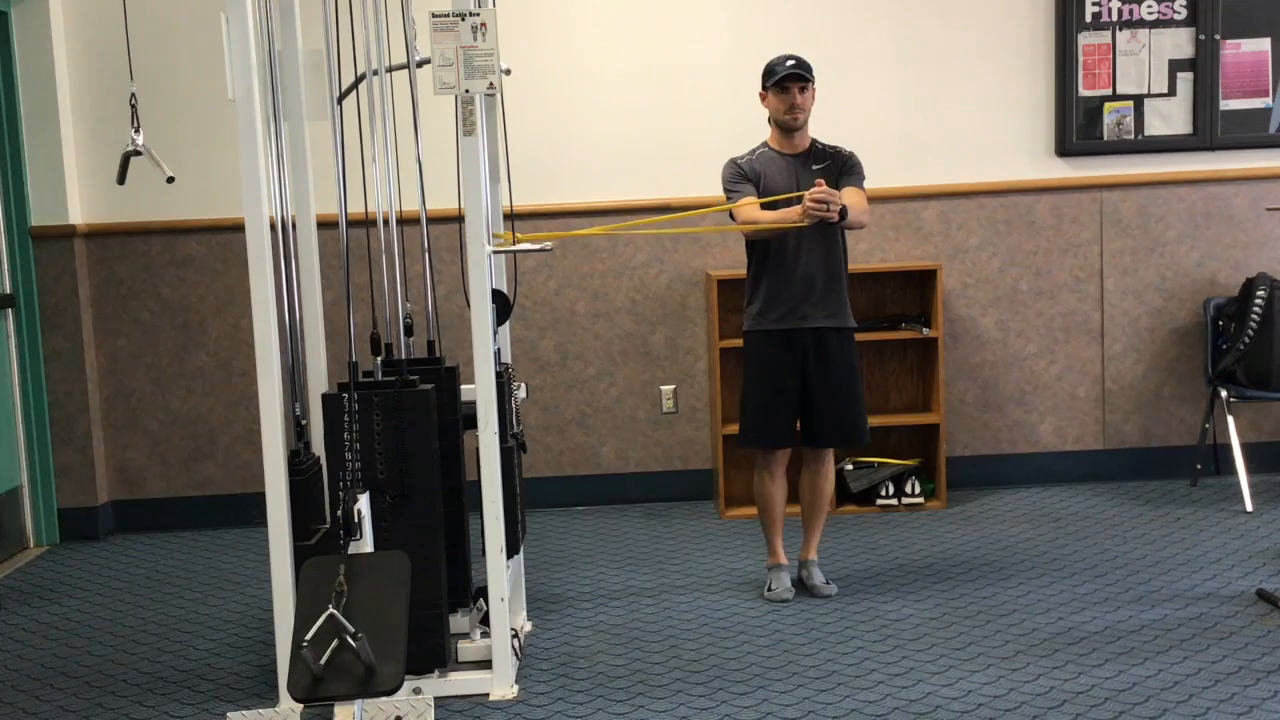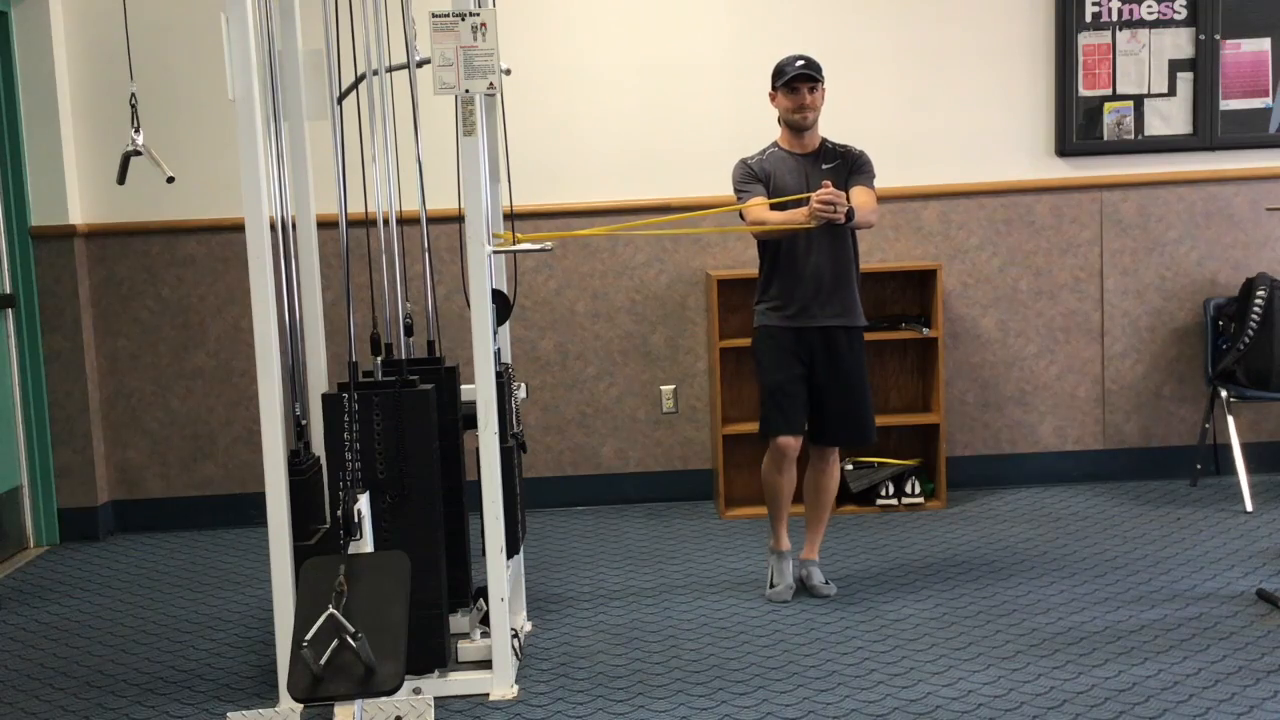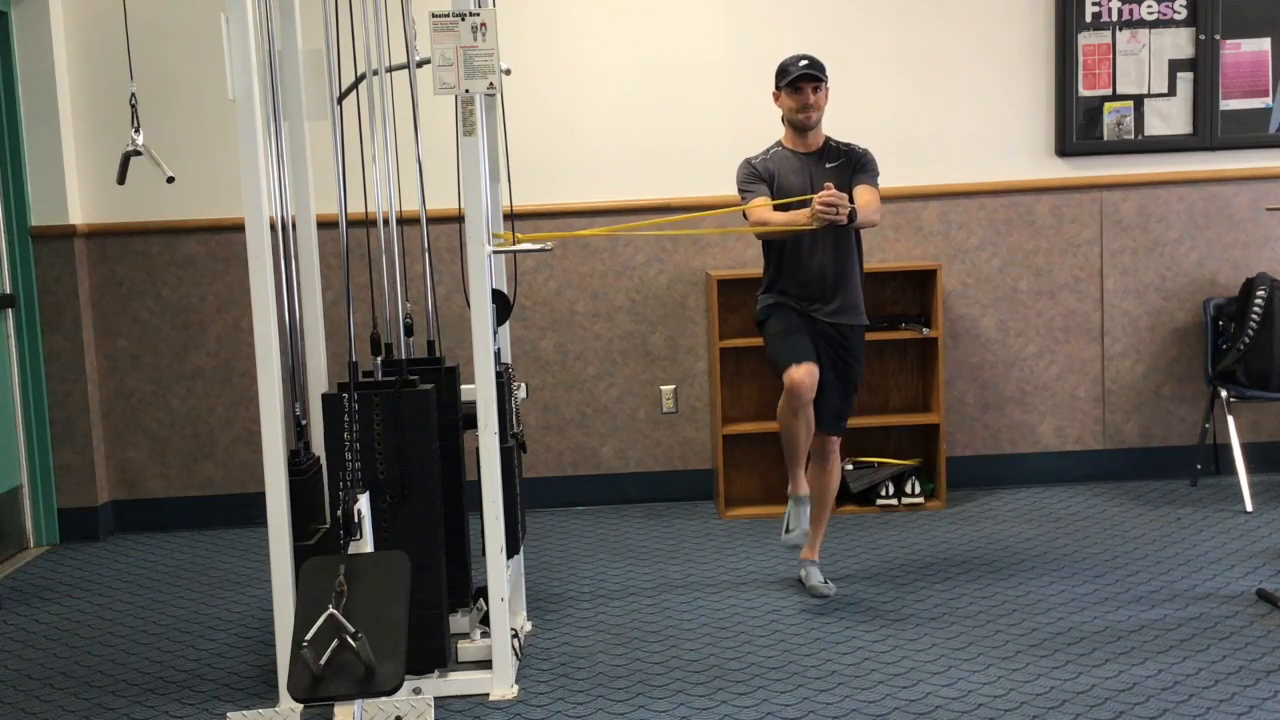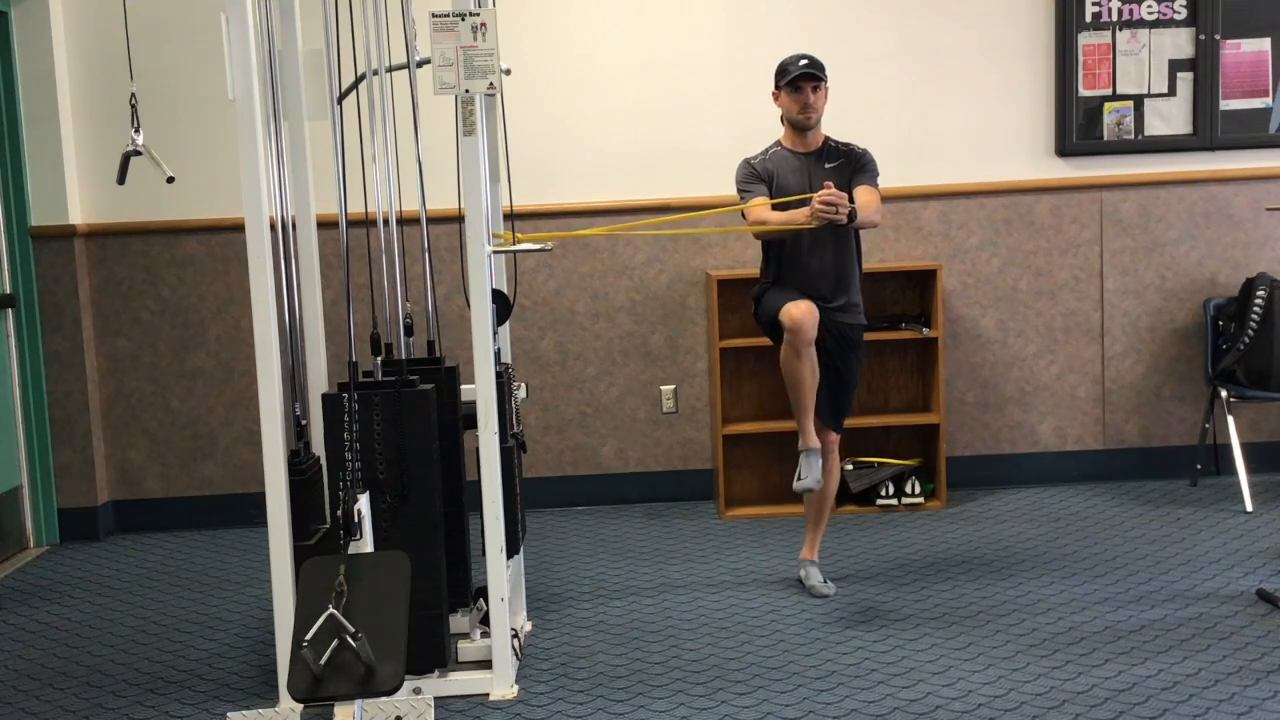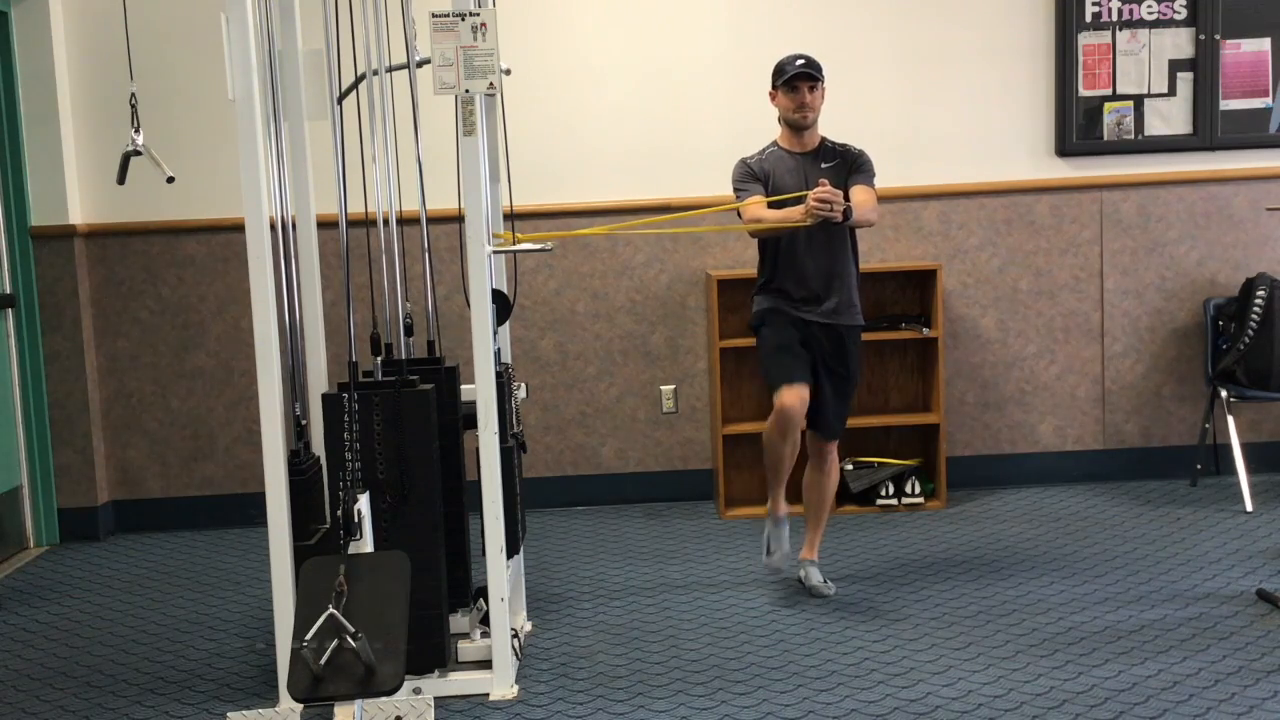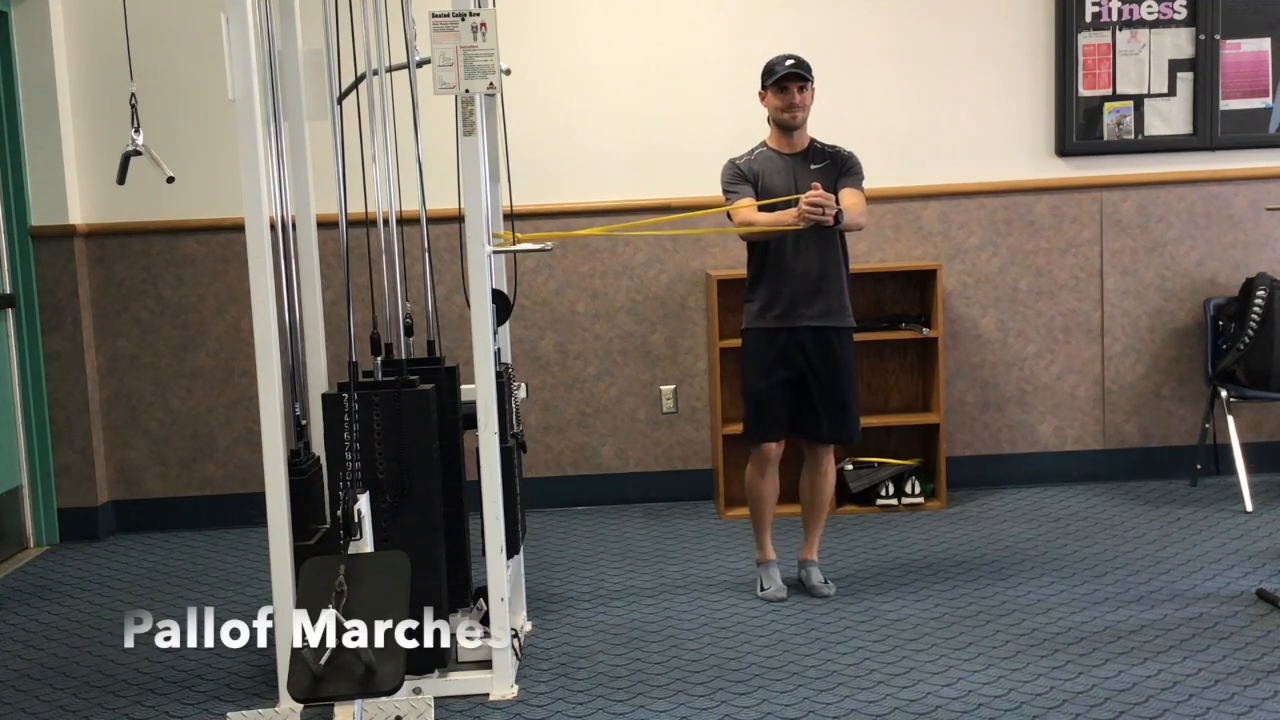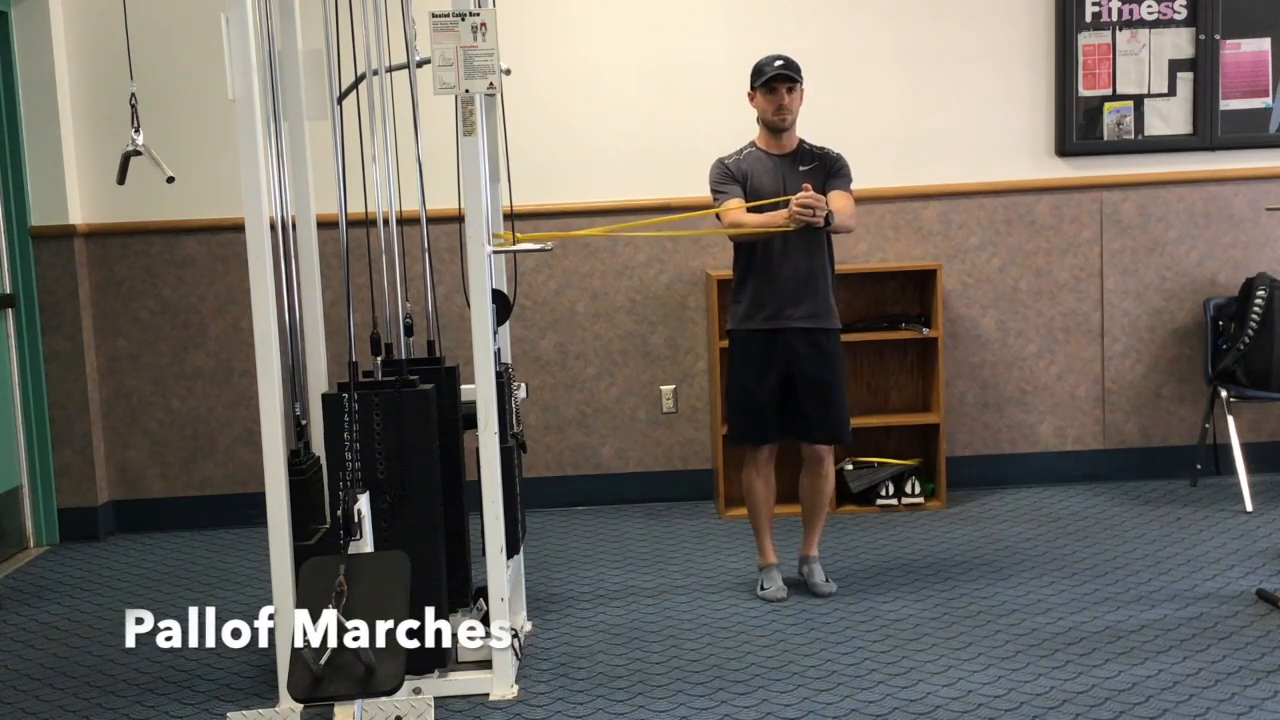
dt=0.3s
person 1, frame 1
left shoulder: (840, 162)
right shoulder: (742, 168)
left elbow: (860, 214)
right elbow: (749, 222)
left wrist: (836, 208)
right wrist: (799, 212)
left hip: (830, 324)
right hip: (771, 326)
left knee: (822, 448)
right knee: (772, 452)
left ankle: (810, 558)
right ankle: (777, 561)
person 1, frame 2
left shoulder: (852, 160)
right shoulder: (753, 167)
left elbow: (869, 213)
right elbow: (759, 222)
left wrist: (843, 210)
right wrist: (806, 212)
left hip: (840, 322)
right hip: (781, 322)
left knee: (827, 447)
right knee: (784, 443)
left ankle: (811, 557)
right ankle: (780, 549)
person 1, frame 3
left shoulder: (855, 159)
right shoulder: (758, 167)
left elbow: (873, 212)
right elbow: (762, 223)
left wrist: (847, 211)
right wrist: (809, 215)
left hip: (843, 313)
right hip: (786, 303)
left knee: (828, 440)
right knee: (801, 383)
left ankle: (810, 558)
right ankle: (798, 488)
person 1, frame 4
left shoulder: (855, 159)
right shoulder: (756, 167)
left elbow: (873, 213)
right elbow: (760, 222)
left wrist: (846, 212)
right wrist: (808, 213)
left hip: (843, 309)
right hip: (783, 294)
left knee: (832, 438)
right knee: (803, 321)
left ankle: (809, 556)
right ankle: (806, 446)
person 1, frame 5
left shoulder: (851, 160)
right shoulder: (753, 168)
left elbow: (869, 212)
right elbow: (755, 221)
left wrist: (842, 209)
right wrist: (802, 211)
left hip: (838, 316)
right hip: (780, 309)
left knee: (825, 441)
right knee: (790, 408)
left ankle: (809, 558)
right ankle: (776, 511)
person 1, frame 6
left shoulder: (840, 161)
right shoulder: (742, 167)
left elbow: (859, 215)
right elbow: (747, 224)
left wrist: (833, 213)
right wrist: (795, 215)
left hip: (829, 322)
right hip: (769, 324)
left knee: (821, 448)
right knee: (767, 449)
left ankle: (810, 558)
right ankle: (765, 559)
person 1, frame 7
left shoulder: (829, 163)
right shoulder: (730, 168)
left elbow: (847, 219)
right elbow: (735, 225)
left wrist: (823, 214)
right wrist: (786, 215)
left hip: (816, 325)
right hip: (755, 326)
left knee: (820, 450)
right knee: (759, 450)
left ankle: (810, 556)
right ankle: (768, 562)
